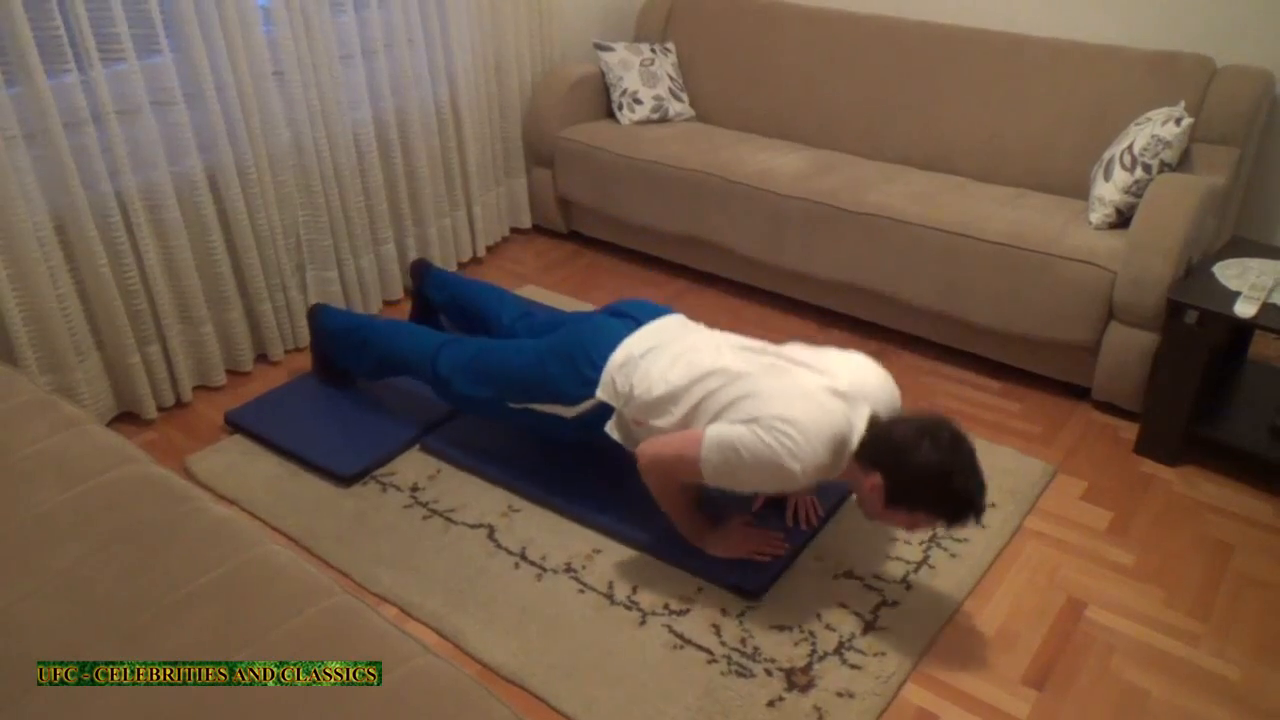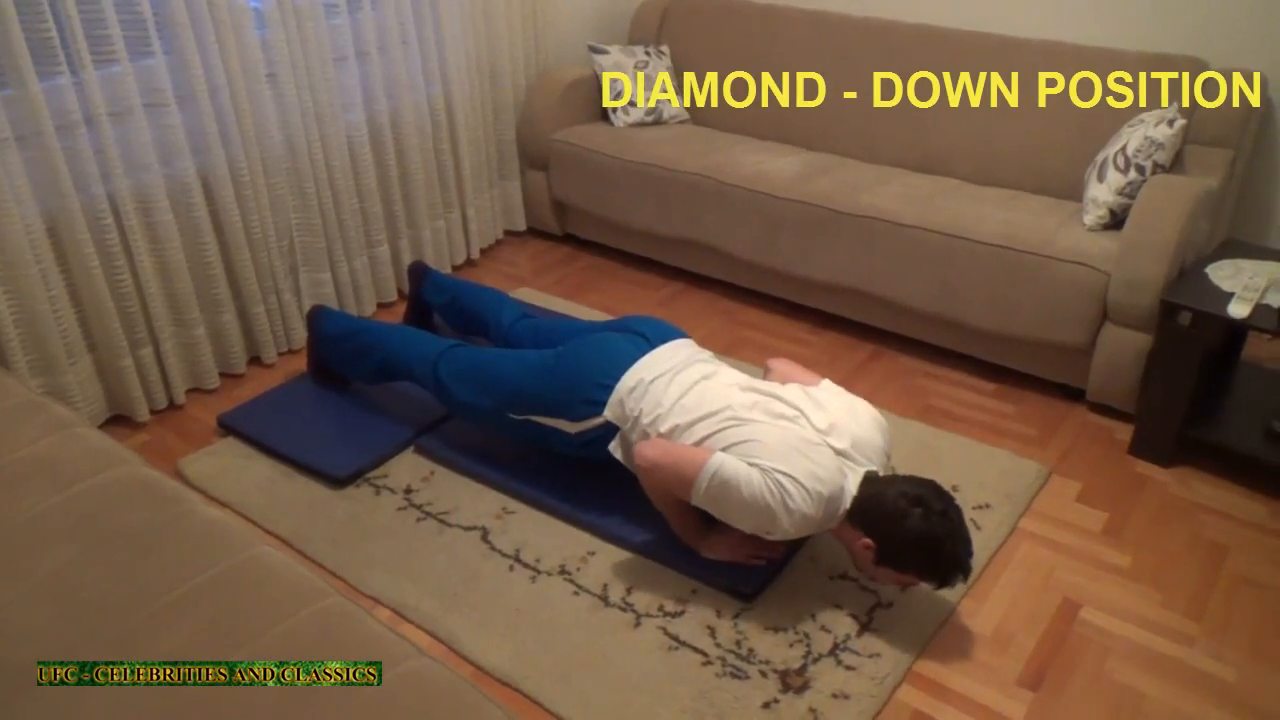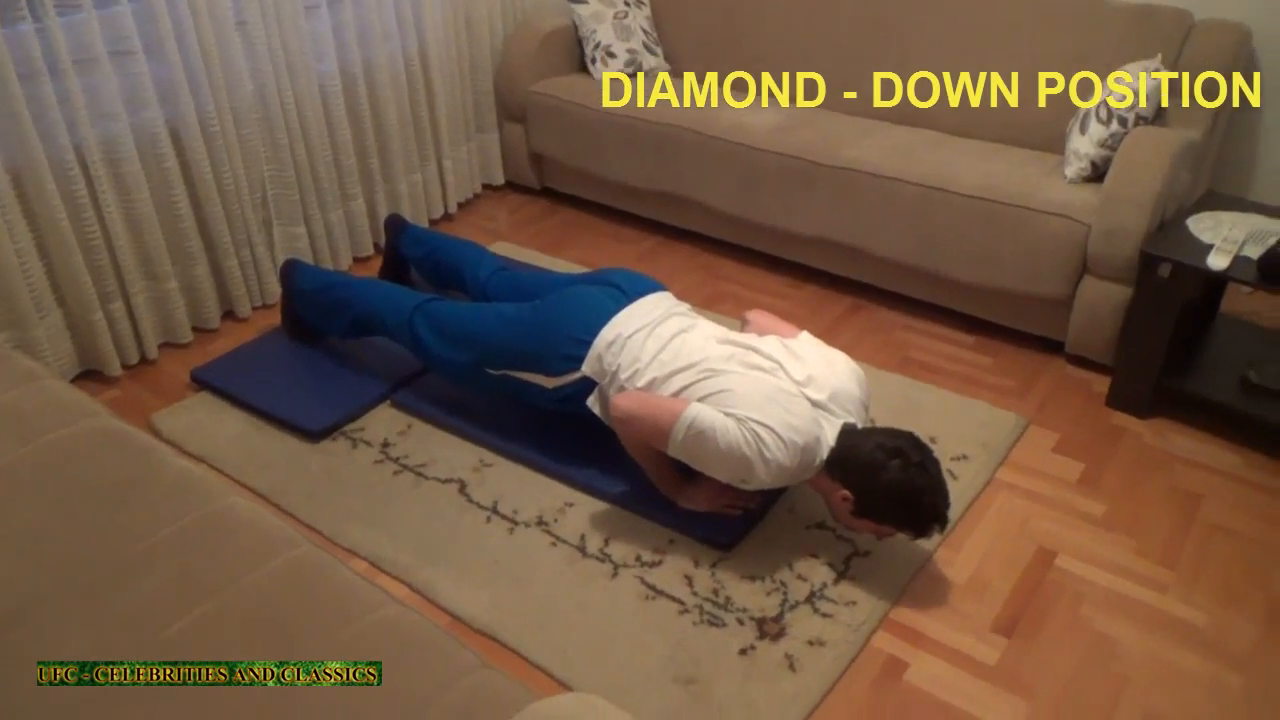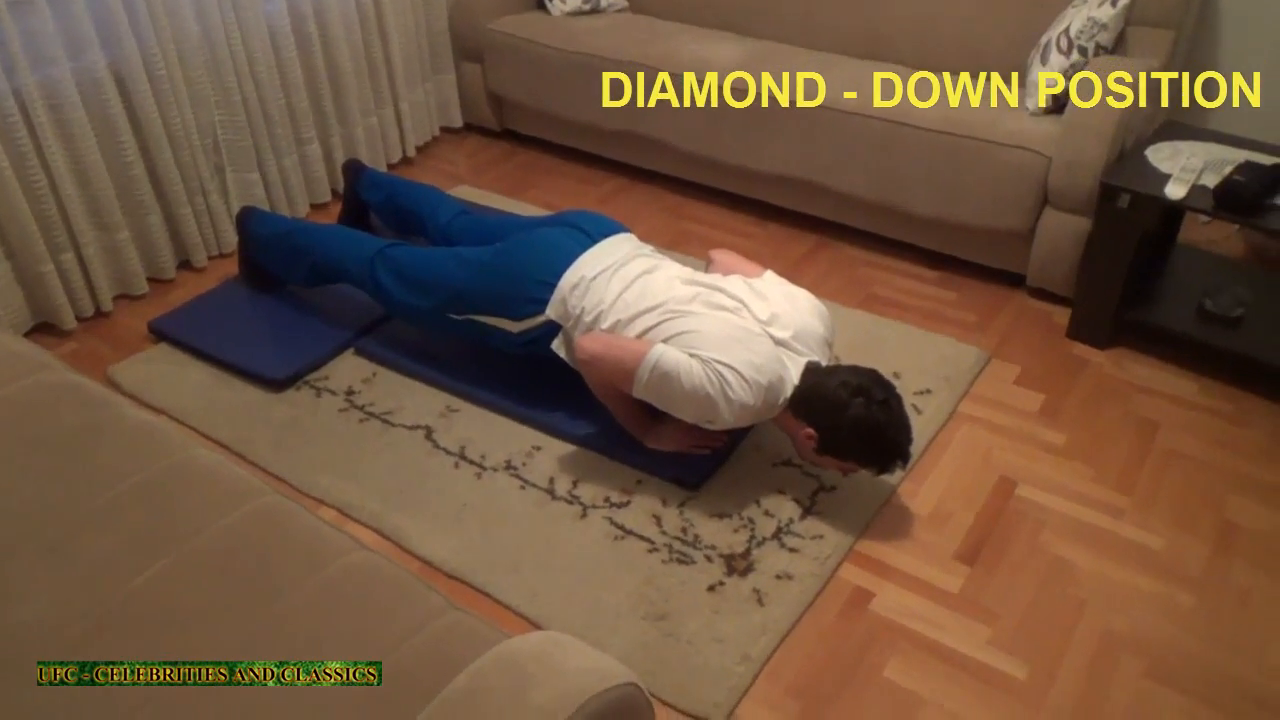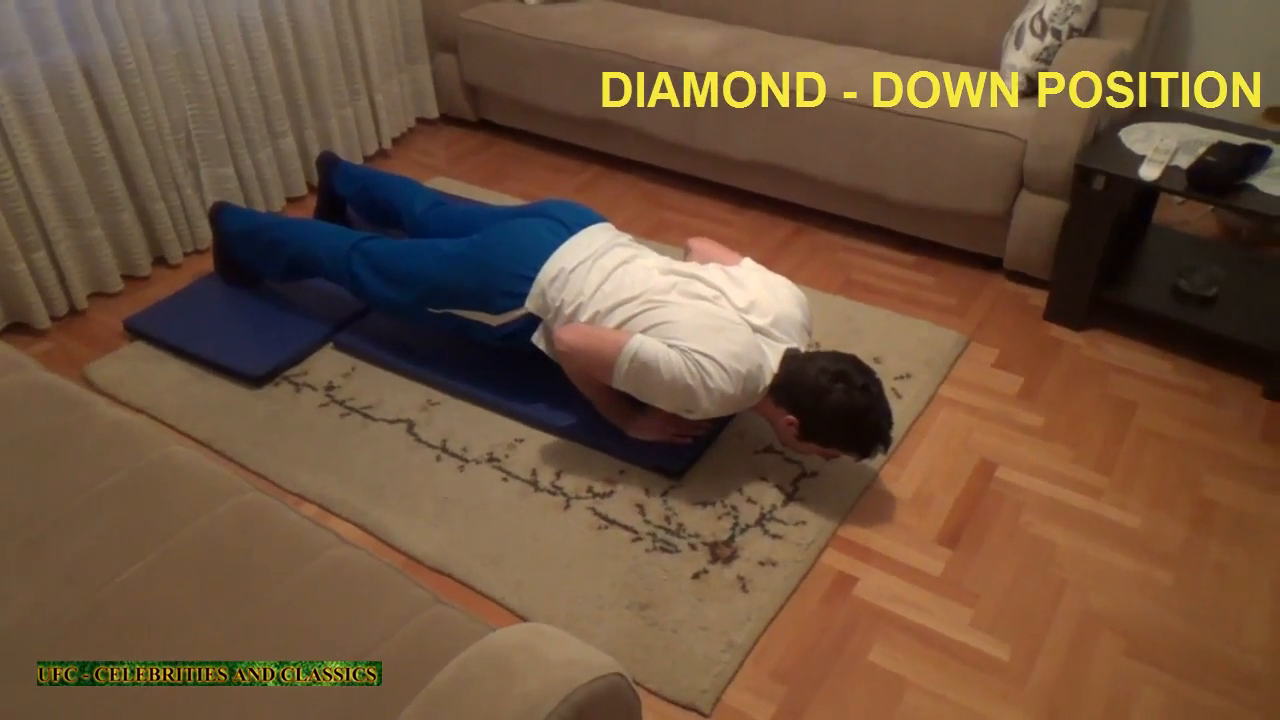
dt=1s
person 1, frame 1
left shoulder: (878, 393)
right shoulder: (792, 447)
right elbow: (654, 458)
right wrist: (706, 537)
left hip: (656, 330)
right hip: (607, 378)
left knee: (523, 324)
right knee: (458, 371)
left ankle: (434, 286)
right ankle: (338, 331)
person 1, frame 2
left shoulder: (869, 432)
right shoulder: (787, 502)
left elbow: (781, 364)
right elbow: (652, 459)
right wrist: (703, 539)
left hip: (658, 350)
right hip: (603, 397)
left knee: (520, 329)
right knee: (456, 374)
left ankle: (430, 287)
right ankle: (334, 334)
person 1, frame 3
left shoulder: (848, 382)
right shoulder: (766, 452)
left elbow: (757, 316)
right elbow: (628, 410)
right wrist: (681, 491)
left hip: (637, 303)
right hip: (583, 350)
left knee: (495, 282)
right knee: (435, 330)
left ankle: (407, 240)
right ankle: (309, 286)
person 1, frame 4
left shoulder: (811, 320)
right shoulder: (730, 392)
left elbow: (722, 256)
right elbow: (592, 352)
right wrist: (647, 431)
left hip: (600, 244)
right hip: (549, 290)
left knee: (458, 227)
right knee: (398, 277)
left ankle: (367, 186)
right ankle: (266, 235)
person 1, frame 5
left shoulder: (789, 307)
right shoulder: (710, 382)
left elbow: (700, 245)
right elbow: (572, 343)
right wrist: (630, 421)
left hip: (577, 234)
right hip: (527, 281)
left knee: (435, 219)
right knee: (375, 270)
left ankle: (342, 179)
right ankle: (240, 231)
